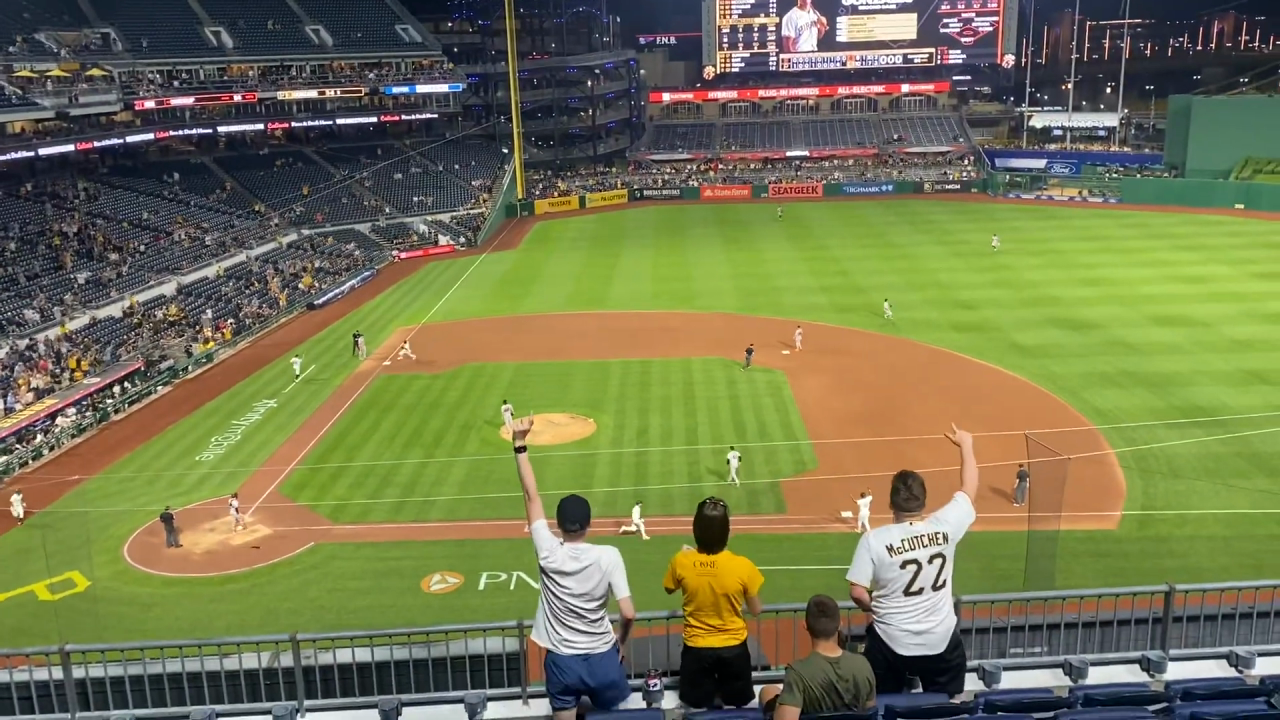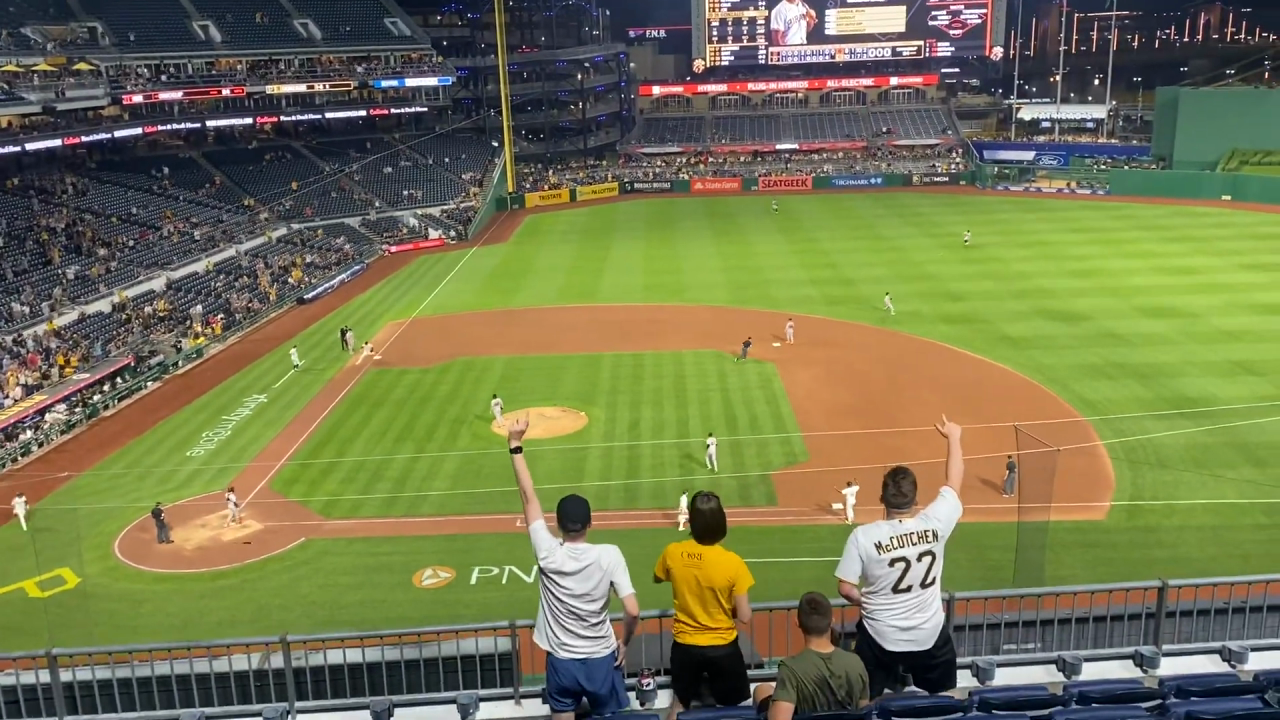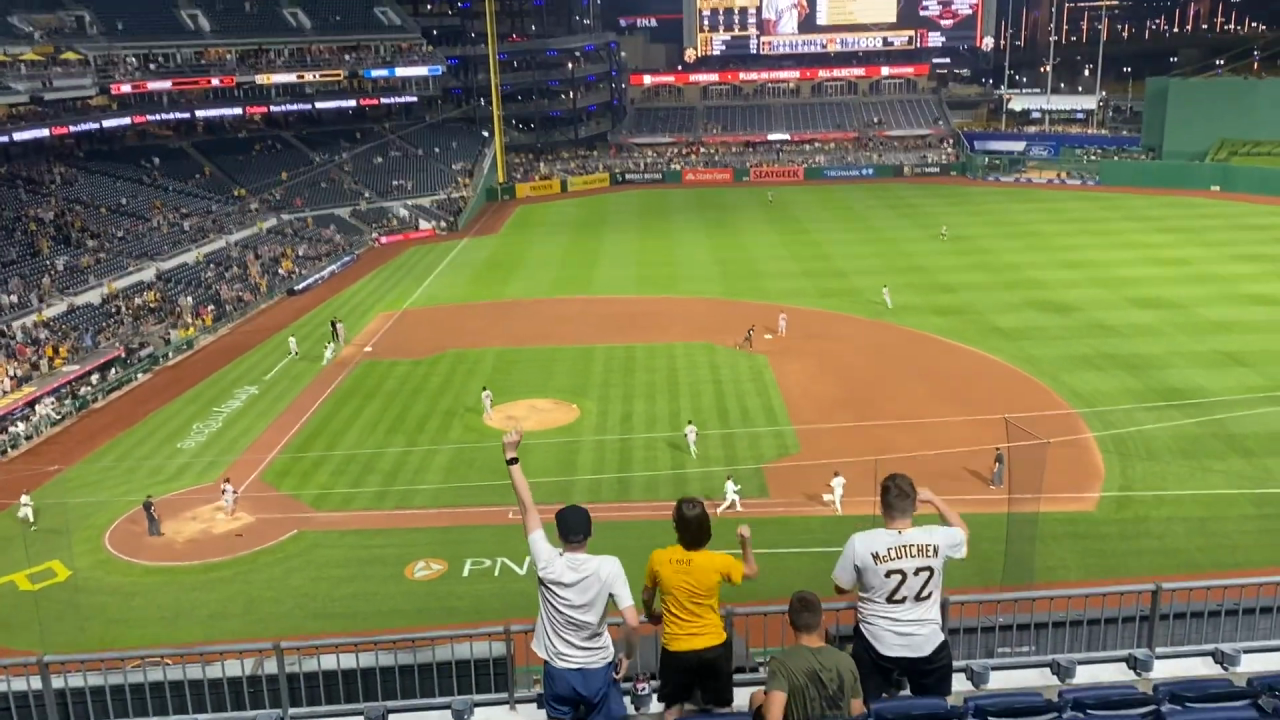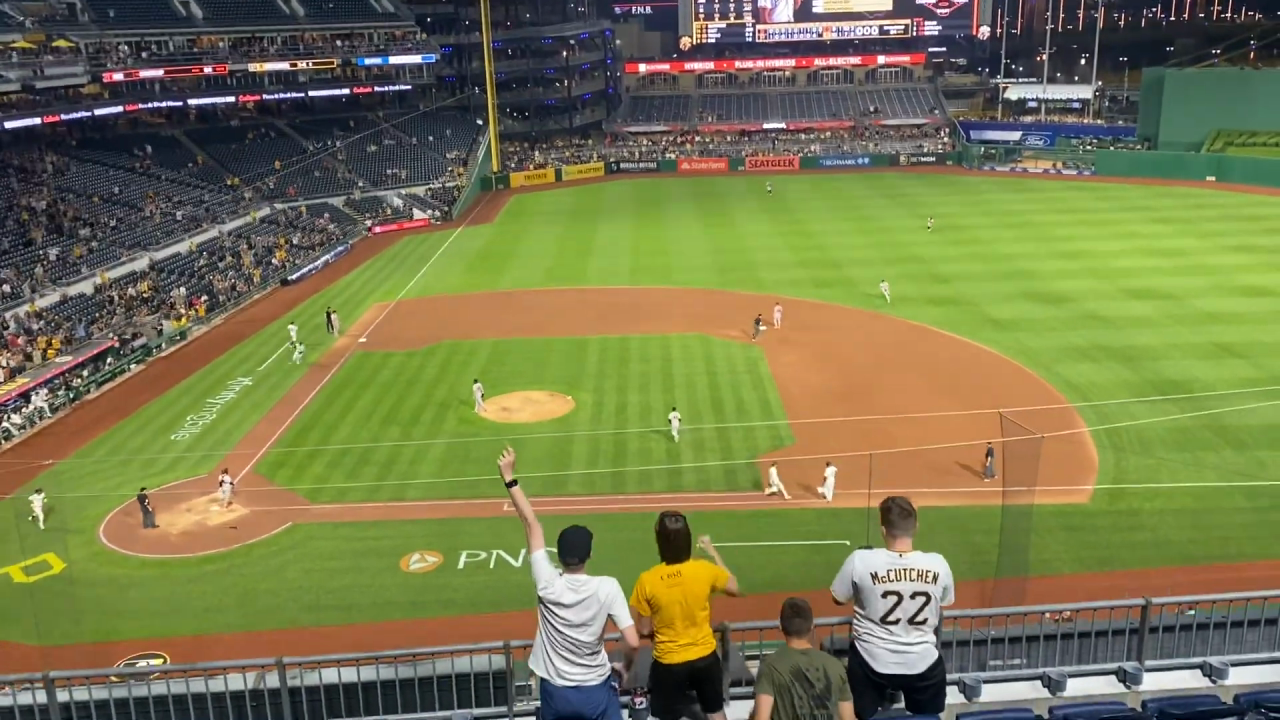
dt=0.3s
person 1, frame 1
left shoulder: (548, 553)
right shoulder: (608, 556)
left elbow: (531, 496)
right elbow: (628, 613)
left wrist: (519, 444)
right wrist: (621, 639)
left hip: (562, 659)
right hip: (602, 656)
person 1, frame 2
left shoulder: (547, 553)
right shoulder: (609, 555)
left elbow: (528, 497)
right elbow: (633, 611)
left wrist: (515, 445)
right wrist: (624, 642)
left hip: (562, 662)
right hip: (601, 659)
person 1, frame 3
left shoulder: (547, 564)
right shoulder: (608, 566)
left elbow: (527, 508)
right elbow: (632, 622)
left wrist: (511, 456)
right wrist: (627, 656)
left hip: (559, 671)
right hip: (599, 670)
person 1, frame 4
left shoulder: (547, 584)
right shoulder: (607, 587)
left elbow: (531, 525)
right elbow: (632, 642)
left wrist: (509, 477)
right wrist: (625, 666)
left hip: (557, 690)
right hip: (596, 688)
person 2, frame 1
left shoulder: (874, 539)
right shoulder: (945, 527)
left elbow: (857, 593)
right elbow: (969, 487)
right wrist: (965, 445)
left hip: (891, 642)
right hip: (941, 642)
person 2, frame 2
left shoulder: (863, 536)
right shoulder: (935, 524)
left elbow: (846, 589)
right elbow: (954, 482)
right wrist: (953, 437)
left hip: (880, 638)
right hip: (930, 637)
person 2, frame 3
left shoulder: (860, 542)
right shoulder: (937, 537)
left elbow: (842, 588)
right elbow: (963, 532)
right wrist: (933, 498)
left hip: (876, 646)
right hip: (928, 645)
person 2, frame 4
left shoulder: (860, 560)
right shoulder: (938, 564)
left elbow: (839, 599)
right elbow: (945, 603)
left hip: (871, 662)
right hip: (923, 664)
person 3, frame 1
left shoulder: (682, 562)
right shoulder: (743, 566)
left elbow: (669, 589)
right elbow: (756, 610)
left hip: (696, 649)
right hip: (733, 649)
left knee: (695, 711)
right knee: (736, 710)
person 3, frame 2
left shoulder: (673, 553)
right shoulder: (732, 562)
left elbow: (658, 578)
right elbow: (745, 617)
left hip: (684, 646)
right hip: (723, 647)
person 3, frame 3
left shoulder: (659, 559)
right shoulder: (717, 562)
left elbow: (647, 597)
right elbow: (751, 572)
left wrist: (650, 613)
right wrist: (746, 543)
left hip: (675, 651)
right hip: (714, 650)
person 3, frame 4
left shoulder: (647, 580)
right shoulder: (704, 570)
left elbow: (643, 630)
right elbow: (734, 589)
right wrist: (713, 553)
left hip: (668, 664)
right hip: (705, 658)
